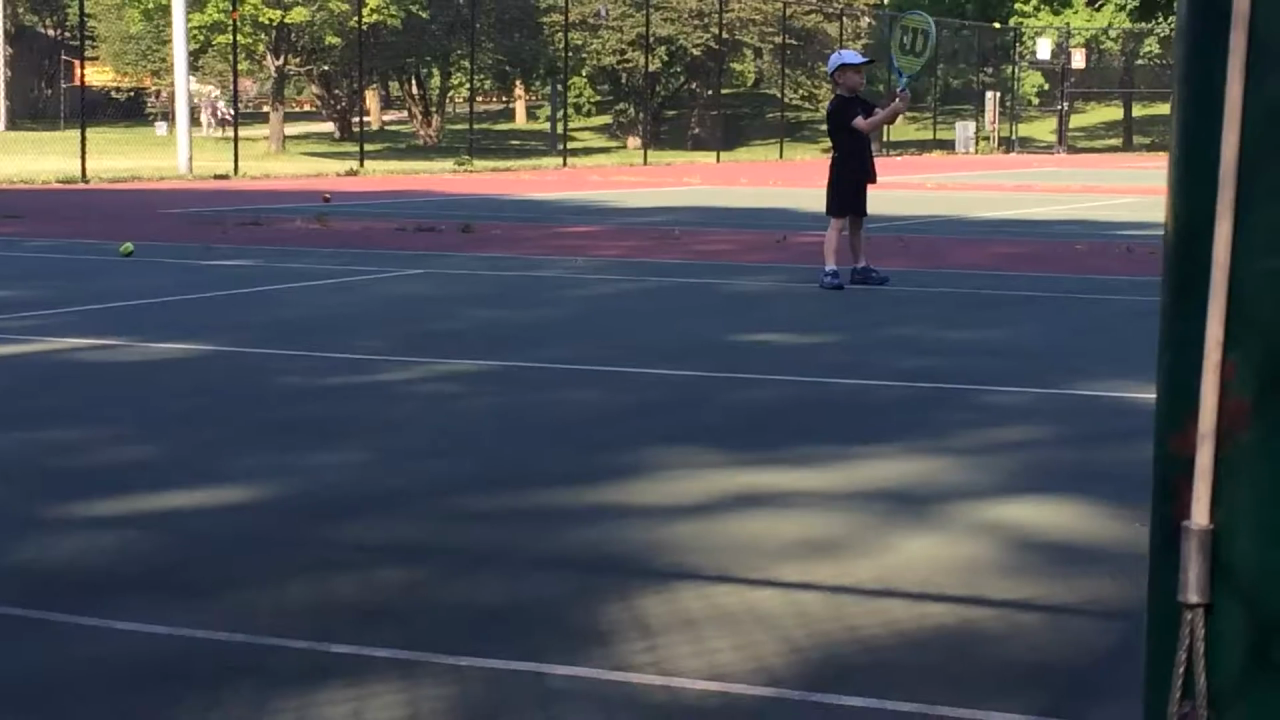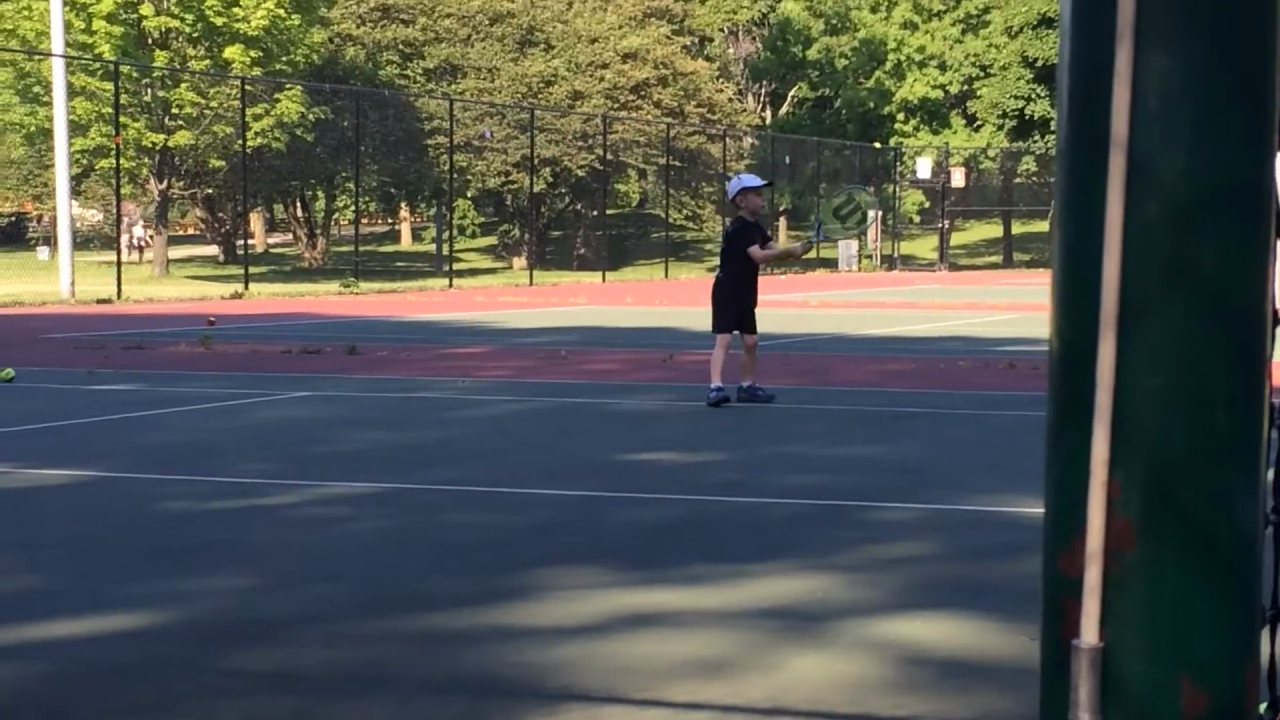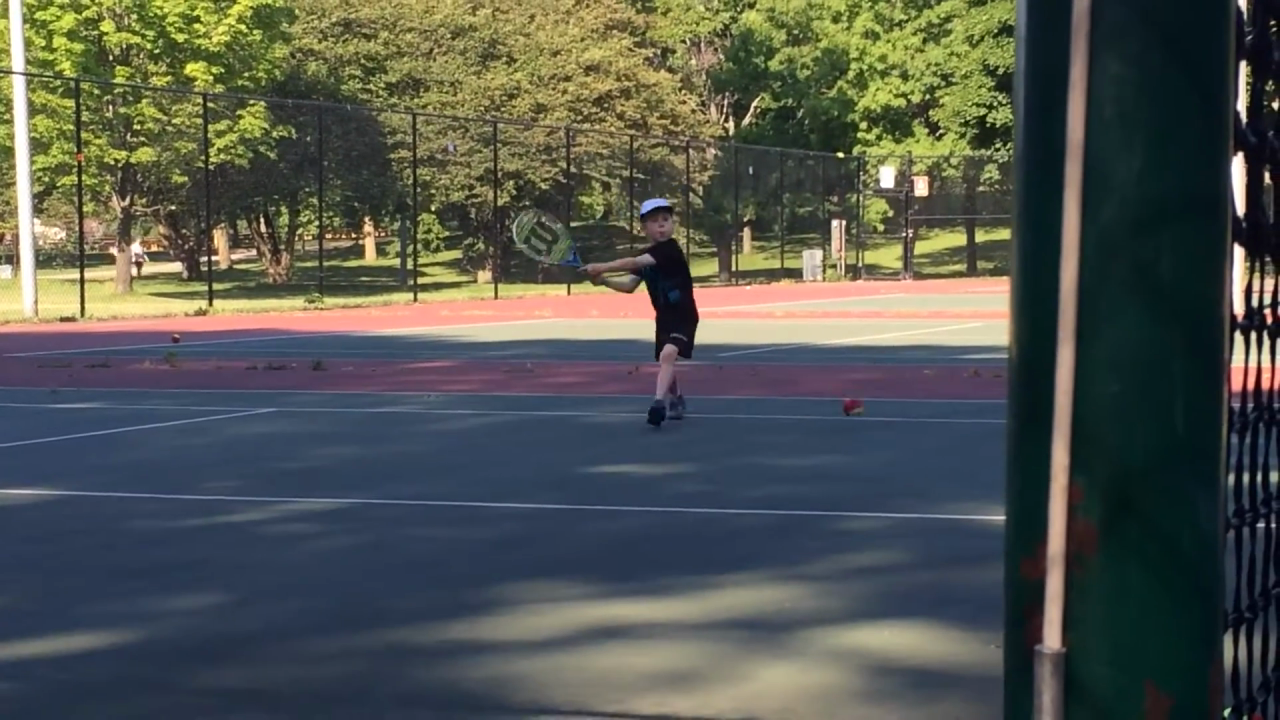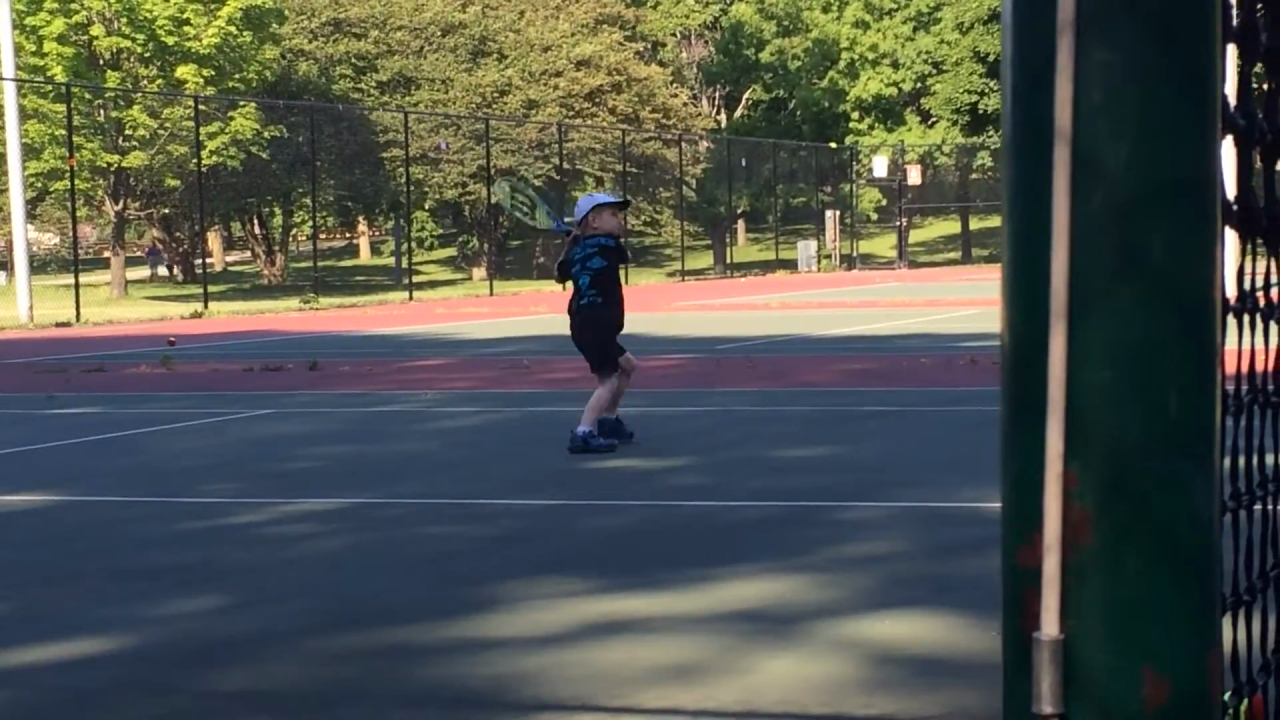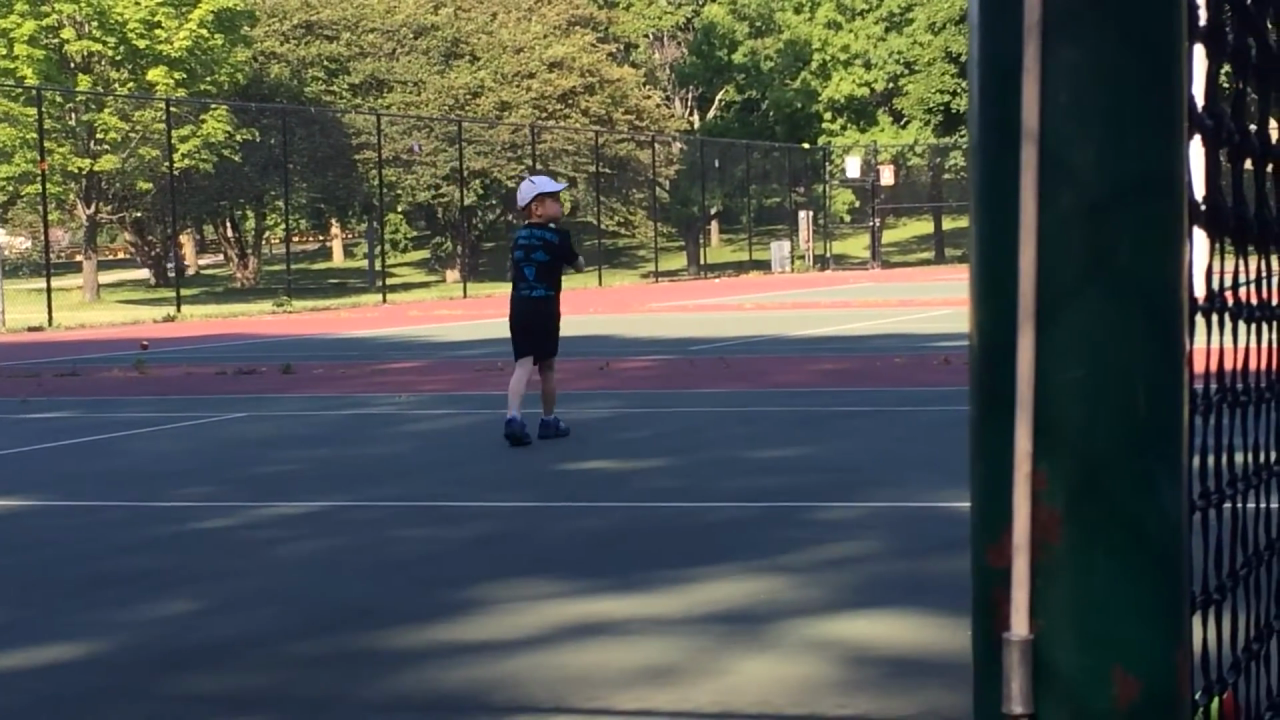
dt=1s
person 1, frame 1
left shoulder: (859, 102)
right shoulder: (838, 106)
left elbow: (886, 119)
right elbow: (865, 126)
left wrist: (897, 107)
right wrist: (892, 109)
left hip: (858, 173)
right hip: (843, 173)
left knee: (857, 222)
right knee: (838, 222)
left ankle: (860, 267)
right ankle: (830, 271)
person 1, frame 2
left shoulder: (756, 227)
right shoulder: (739, 228)
left elbow: (774, 250)
right elbow: (759, 256)
left wrist: (796, 250)
right wrist: (789, 250)
left hip: (745, 295)
right hip: (727, 293)
left knee: (750, 341)
right knee: (724, 340)
left ankle: (747, 386)
right ankle: (716, 387)
person 1, frame 3
left shoulder: (671, 248)
right shoulder: (648, 255)
left elbow: (633, 264)
right elbow: (629, 285)
left wrist: (601, 268)
right wrist: (604, 278)
left hip: (683, 315)
right hip: (664, 317)
left knee: (668, 355)
right knee: (665, 364)
left ankle: (660, 402)
right ankle: (676, 399)
person 1, frame 4
left shoulder: (574, 252)
right shoulder: (610, 244)
left elbow: (560, 275)
right elbow: (624, 256)
left hip: (583, 323)
right hip: (598, 324)
left knee: (628, 366)
right knee: (609, 380)
left ankle: (608, 419)
right ankle: (583, 434)
person 1, frame 5
left shoulder: (518, 237)
right shoulder: (558, 238)
right elbow: (578, 266)
right wrist: (571, 258)
left hip: (519, 310)
right hip: (545, 310)
left knee: (522, 367)
right knee: (546, 367)
left ankle: (514, 420)
right ankle: (548, 421)
